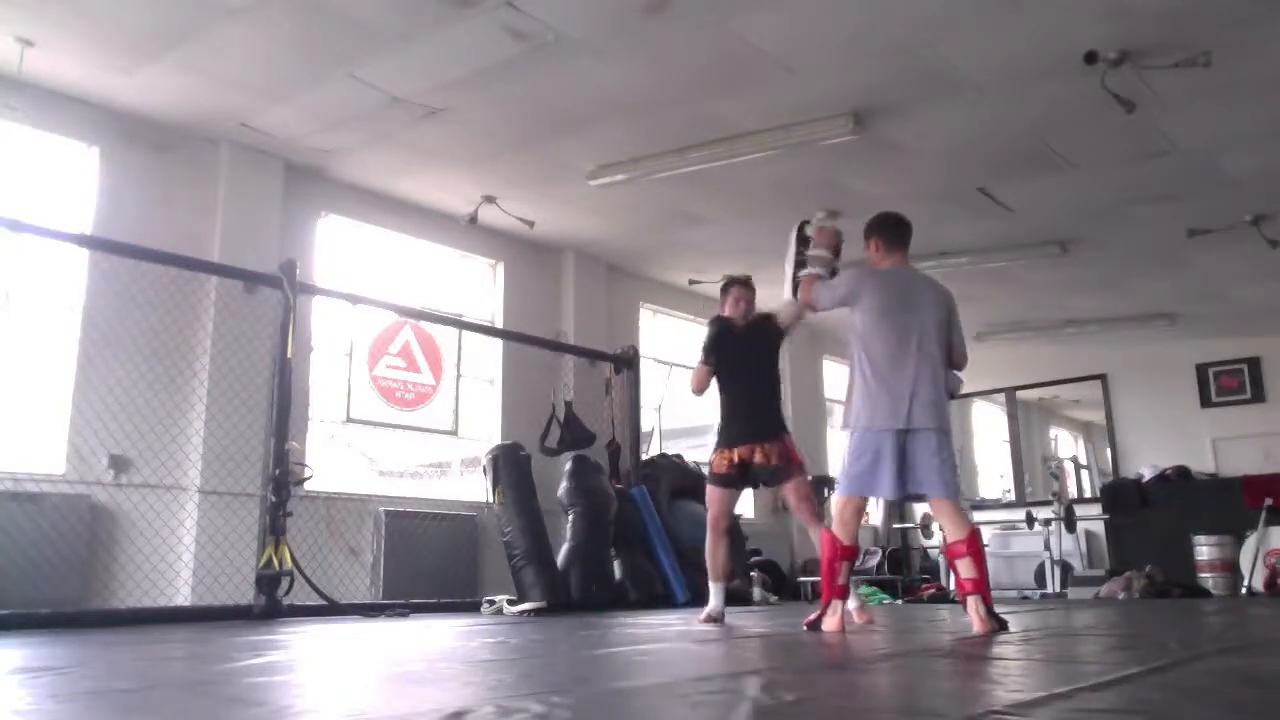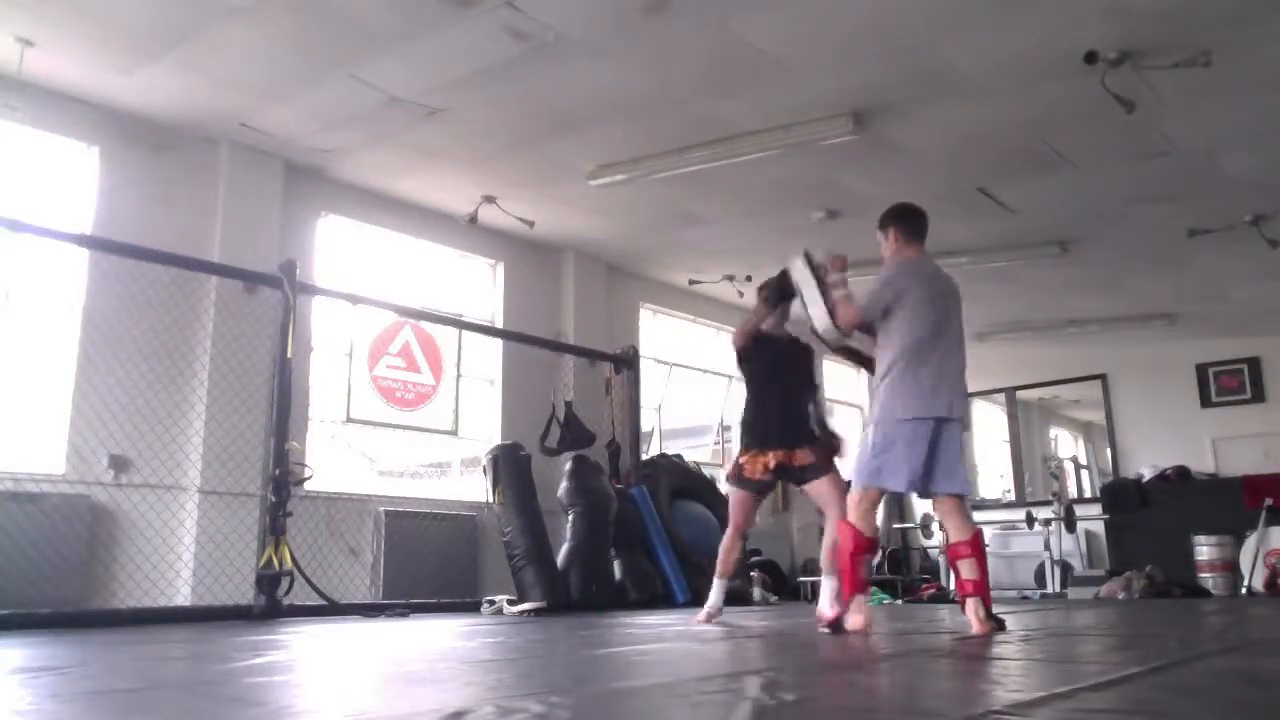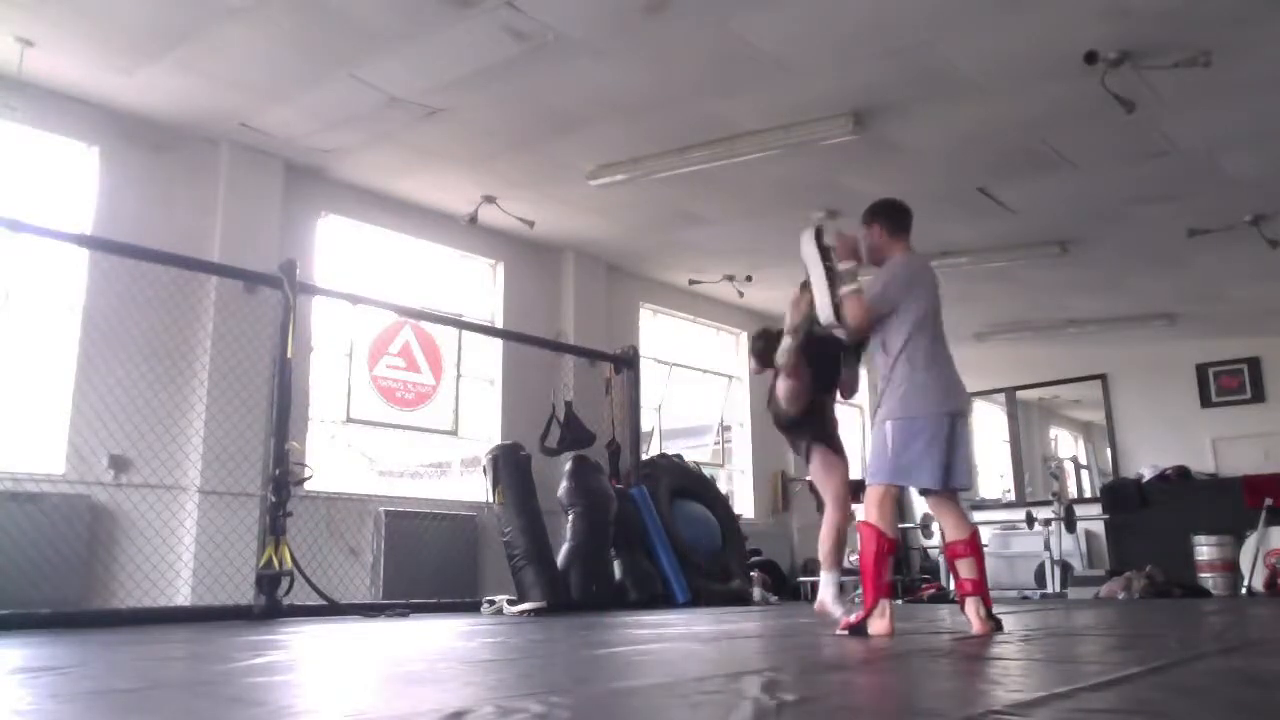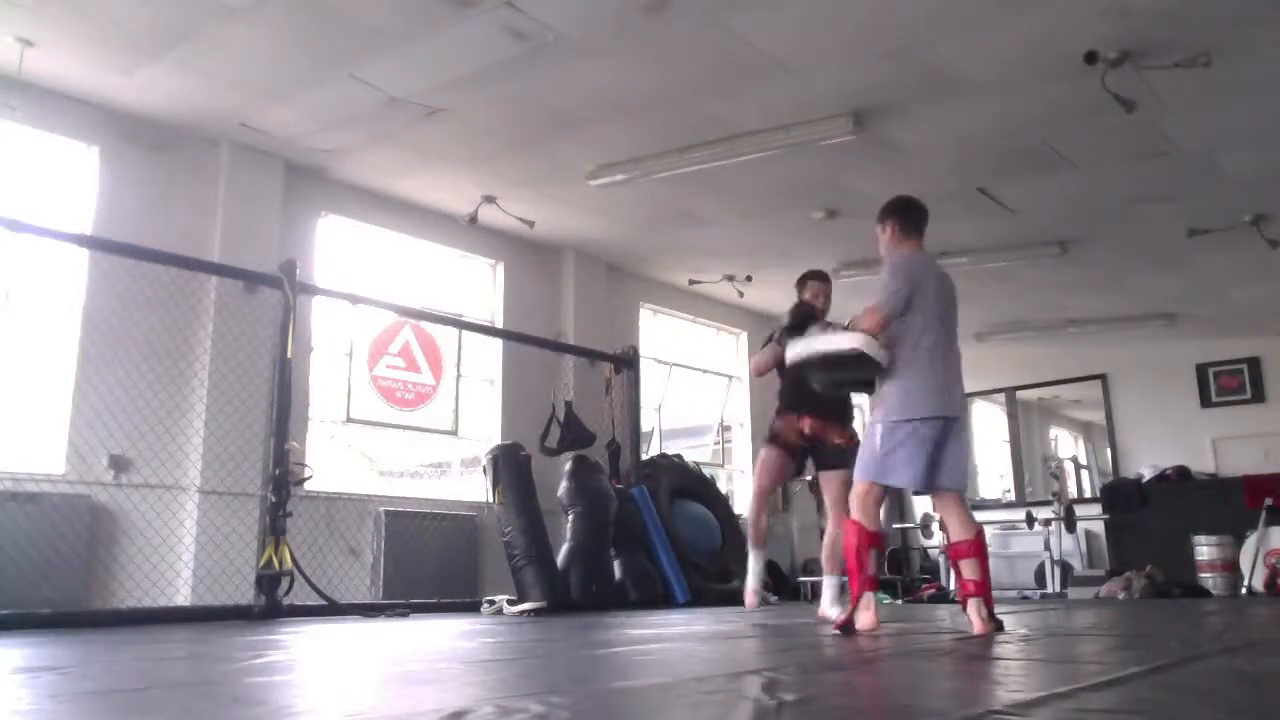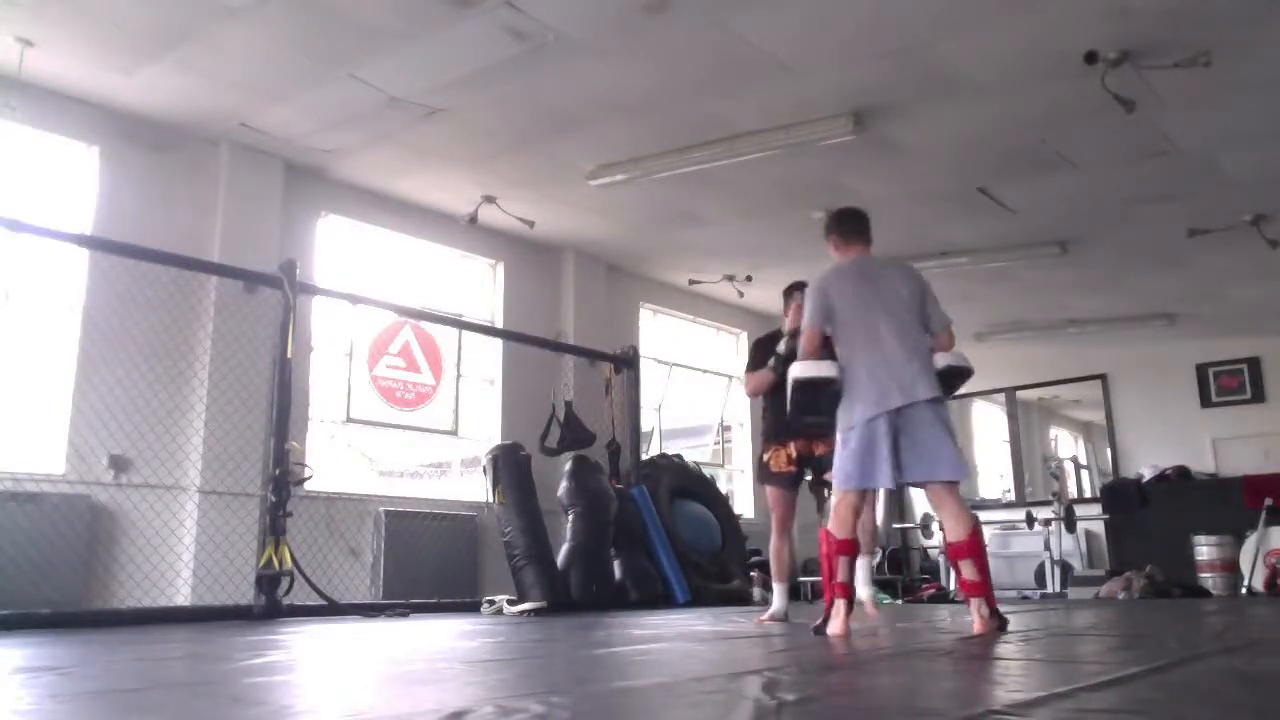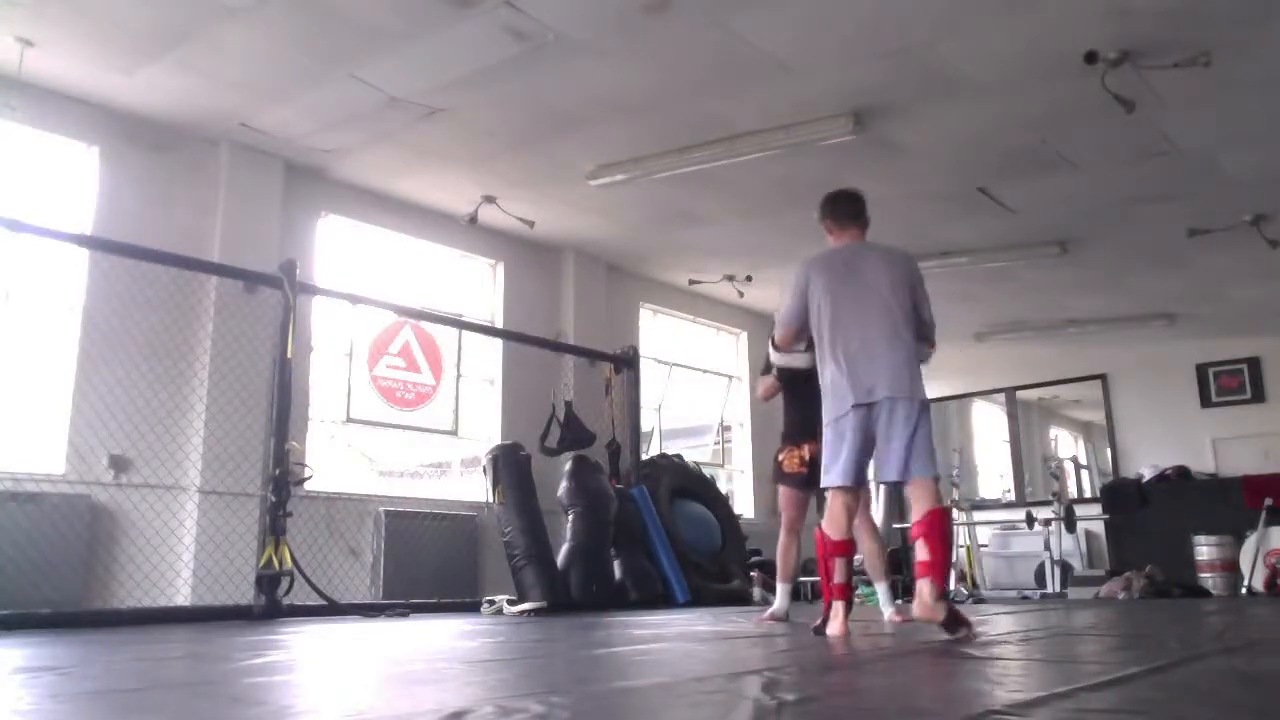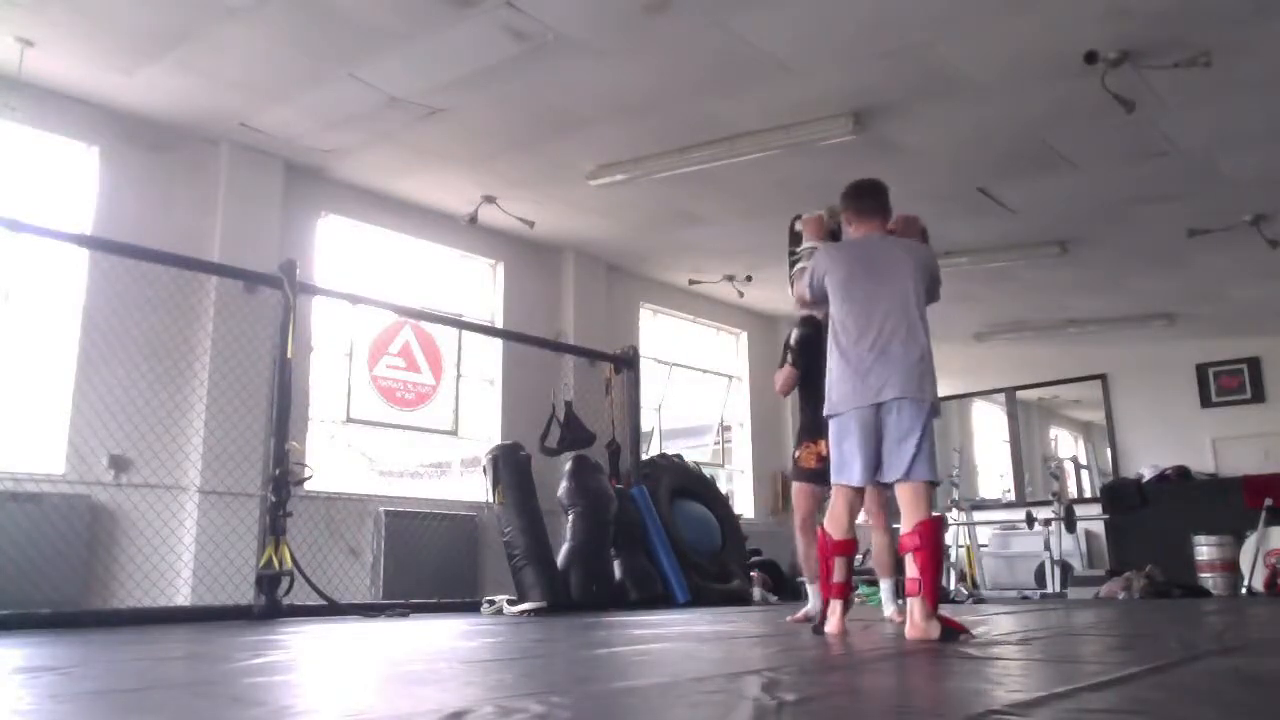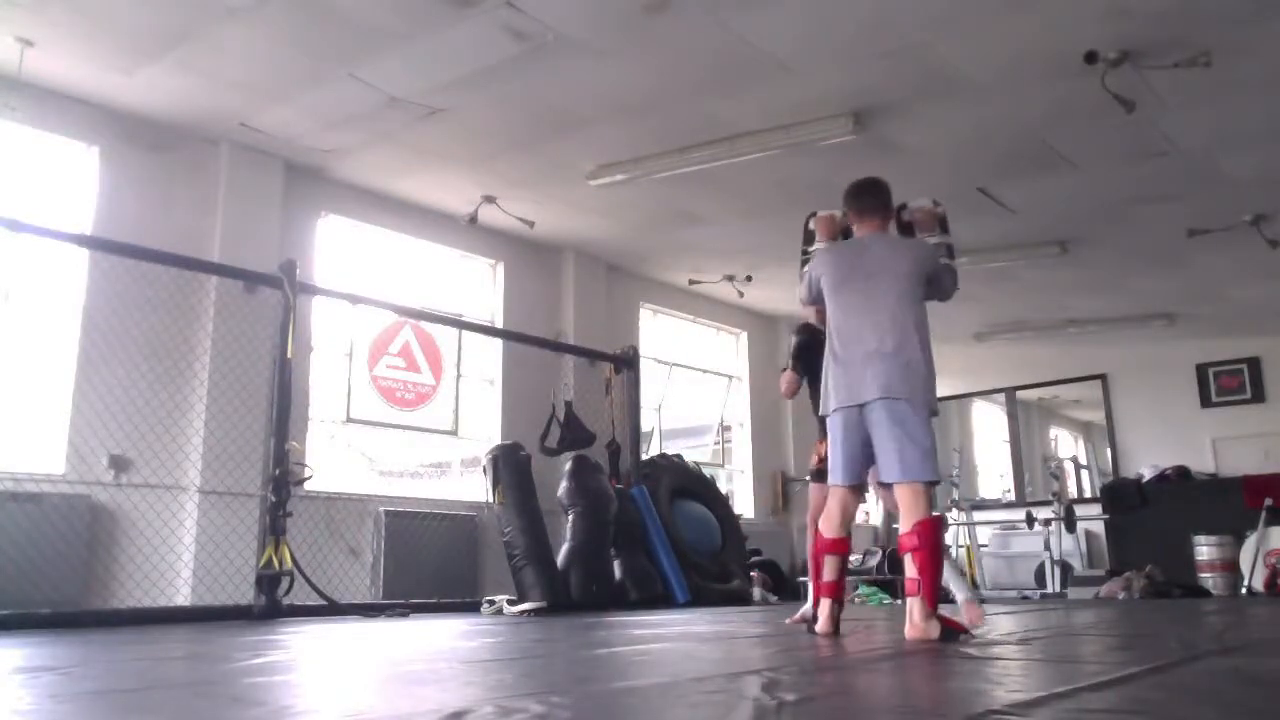
dt=0.3s
person 1, frame 1
left shoulder: (863, 281)
right shoulder: (939, 293)
left elbow: (805, 297)
right elbow: (958, 360)
left wrist: (823, 250)
left hip: (875, 417)
right hip: (928, 417)
left knee: (846, 509)
right knee: (947, 508)
left ankle: (831, 608)
right ankle: (979, 607)
person 1, frame 2
left shoulder: (898, 273)
right shoulder: (946, 283)
left elbow: (847, 322)
left wrist: (835, 280)
right wrist: (879, 329)
left hip: (902, 407)
right hip: (946, 407)
left knee: (862, 499)
right knee: (952, 506)
left ankle: (854, 604)
right ankle: (978, 607)
person 1, frame 3
left shoulder: (899, 270)
right shoulder: (916, 271)
left elbow: (855, 320)
right elbow: (874, 326)
left wrist: (843, 266)
left hip: (909, 403)
right hip: (940, 402)
left knee: (880, 498)
right knee: (945, 502)
left ankle: (877, 610)
right ankle: (978, 608)
person 1, frame 4
left shoulder: (901, 267)
right shoulder: (940, 276)
left elbow: (873, 324)
left wrist: (844, 330)
right wrist: (862, 325)
left hip: (905, 403)
right hip: (945, 402)
left knee: (864, 497)
right knee: (951, 501)
left ankle: (864, 605)
right ankle: (979, 608)
person 1, frame 5
left shoulder: (826, 283)
right shoulder: (909, 275)
left elbow: (809, 349)
right elbow: (945, 341)
left hip: (864, 402)
right hip: (920, 396)
left knee: (846, 503)
right knee: (946, 497)
left ankle: (838, 611)
right ankle: (981, 606)
person 1, frame 6
left shoulder: (811, 270)
right shoulder: (900, 262)
left elbow: (783, 338)
right elbow: (926, 336)
left hip: (842, 395)
right hip: (899, 390)
left knee: (841, 499)
right knee: (922, 487)
left ankle: (837, 611)
right ankle: (930, 593)
person 1, frame 7
left shoulder: (831, 257)
right shoulder: (918, 254)
left elbow: (802, 295)
left wrist: (811, 243)
left hip: (850, 391)
right hip: (908, 387)
left knee: (844, 496)
right knee: (913, 495)
left ankle: (834, 609)
right ankle: (921, 613)
person 1, frame 8
left shoulder: (828, 259)
right shoulder: (916, 252)
left elbow: (812, 307)
right elbow: (946, 286)
right wrist: (934, 236)
left hip: (844, 391)
right hip: (901, 388)
left knee: (840, 496)
right knee: (911, 494)
left ankle: (825, 608)
right ankle: (920, 613)
person 2, frame 1
left shoulder: (766, 328)
right shoulder: (718, 338)
left elbow: (796, 310)
right elbow: (697, 387)
right wrist: (710, 347)
left hip: (772, 441)
right hip: (730, 444)
left knee: (809, 516)
right knee: (716, 524)
right ankle: (716, 604)
person 2, frame 2
left shoulder: (801, 350)
right shoulder: (754, 342)
right elbow: (741, 335)
left wrist: (823, 429)
right wrist: (770, 301)
left hip: (802, 445)
right hip: (759, 448)
left knee: (839, 510)
right knee: (737, 526)
left ankle: (828, 601)
right ankle: (715, 601)
person 2, frame 3
left shoulder: (834, 344)
right shoulder: (787, 334)
left elbow: (846, 392)
right elbow: (758, 364)
left wrist: (852, 362)
left hip: (819, 418)
right hip: (792, 407)
left knee: (839, 503)
right knee: (794, 383)
left ankle: (828, 595)
right ankle: (790, 342)
person 2, frame 4
right shoulder: (788, 334)
right elbow: (757, 368)
right wrist: (786, 332)
left hip: (835, 428)
right hip: (794, 422)
left knee: (839, 512)
right knee: (760, 490)
left ankle: (830, 600)
right ankle: (755, 572)
person 2, frame 5
left shoulder: (827, 344)
right shoulder: (766, 343)
right elbow: (752, 388)
right wrist: (780, 357)
left hip: (822, 437)
right hip: (780, 443)
right knee: (781, 524)
left ankle: (864, 581)
right ankle: (779, 603)
person 2, frame 6
right shoulder: (784, 346)
right elbow: (763, 392)
right wrist: (781, 368)
right hip: (796, 445)
left knee: (862, 519)
right knee: (790, 524)
left ankle: (887, 603)
right ankle: (781, 603)
person 2, frame 7
right shoulder: (802, 334)
right elbow: (781, 387)
right wrist: (795, 353)
right hip: (812, 441)
left knee: (876, 518)
right knee: (803, 522)
left ankle: (889, 601)
right ankle: (815, 601)
person 2, frame 8
right shoulder: (809, 339)
right elbow: (787, 390)
right wrist: (797, 354)
right hip: (831, 438)
right knee: (815, 521)
right ankle: (815, 602)
